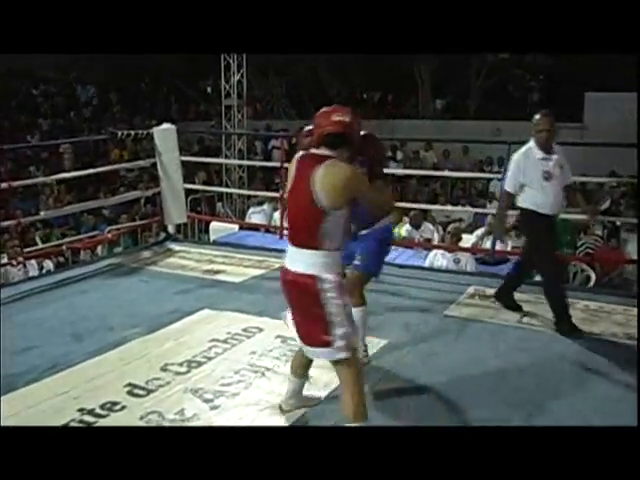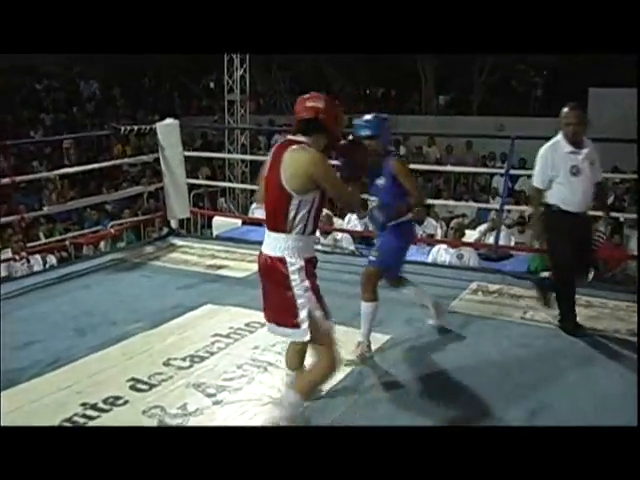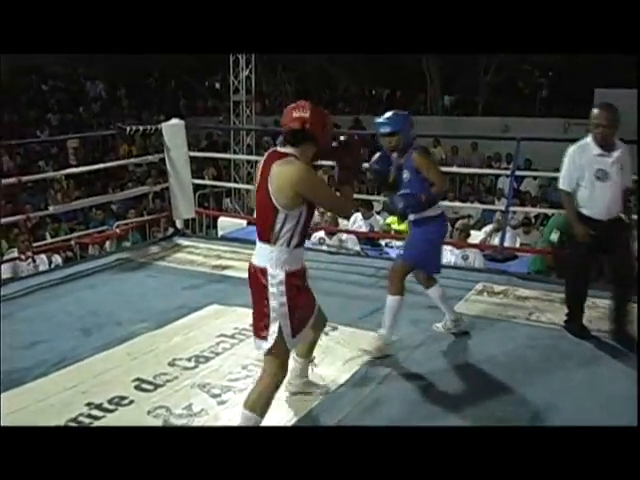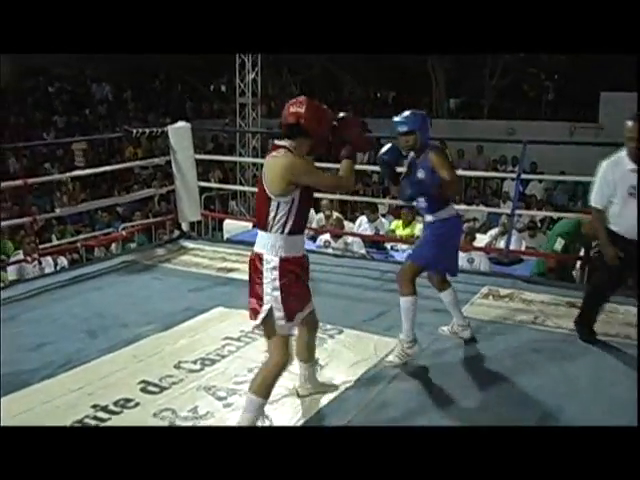
dt=0.2s
person 1, frame 1
left shoulder: (298, 162)
right shoulder: (345, 173)
right elbow: (385, 206)
left hip: (293, 271)
right hip: (321, 278)
left knee: (313, 340)
right knee: (351, 373)
left ankle: (292, 397)
person 1, frame 2
left shoulder: (280, 149)
right shoulder: (311, 159)
left elbow: (261, 197)
right elbow: (351, 203)
right wrist: (354, 172)
left hip: (275, 255)
right hip: (291, 263)
left knee: (302, 330)
right knee: (326, 357)
left ankle: (294, 390)
right ankle: (281, 418)
person 1, frame 3
left shoulder: (270, 159)
right shoulder: (299, 172)
right elbow: (345, 209)
left hip: (274, 265)
right hip: (278, 274)
left knee: (315, 321)
right knee: (274, 369)
left ankle: (298, 379)
person 1, frame 4
left shoulder: (283, 155)
right shoulder: (288, 162)
right elbow: (343, 184)
right wrist: (349, 151)
left hip: (289, 257)
right hip: (276, 262)
left knee: (309, 322)
right knee: (280, 355)
left ankle: (307, 382)
right ankle: (246, 421)
person 2, frame 1
left shoulder: (370, 175)
left wrist: (366, 220)
left hip: (375, 235)
right hip: (356, 234)
left knee: (353, 284)
left ankle: (360, 346)
person 2, frame 2
left shoulder: (394, 163)
right shoulder: (368, 161)
left elbow: (418, 197)
left wrist: (394, 212)
left hip: (397, 228)
right hip: (385, 227)
left knee: (368, 279)
right knee: (392, 278)
left ankle: (364, 342)
right ankle: (433, 306)
person 2, frame 3
left shoulder: (417, 155)
right shoulder: (398, 159)
left elbow: (442, 185)
left wrist: (417, 201)
left hip: (430, 223)
right hip: (418, 222)
left knee: (396, 274)
right knee: (422, 275)
left ankle: (385, 338)
right ankle: (453, 320)
person 2, frame 4
left shoulder: (433, 155)
right shoulder: (413, 158)
left elbow: (454, 186)
right elbow: (400, 191)
left wrist: (427, 190)
right wrist: (388, 171)
left hip: (444, 224)
right hip: (435, 224)
left knee: (405, 275)
right knee: (436, 278)
left ankle: (407, 342)
right ankle: (461, 325)
person 3, frame 1
left shoulder: (559, 155)
right shoulder: (523, 157)
left elbow: (566, 185)
right elbow: (509, 192)
left wrist: (585, 207)
right wrist: (500, 221)
left hip: (550, 218)
right hip: (532, 218)
left knee: (530, 260)
right knee: (551, 267)
left ankle: (505, 293)
right ankle: (563, 320)
person 3, frame 2
left shoulder: (590, 149)
right shoulder: (550, 151)
left elbow: (596, 184)
right elbow: (537, 189)
left wrist: (605, 210)
right wrist: (536, 222)
left hip: (582, 217)
right hip: (558, 218)
left knee: (582, 265)
right knee: (566, 269)
left ankle: (546, 286)
right ankle: (567, 318)
person 3, frame 3
left shoulder: (624, 153)
right shoulder: (578, 152)
left elbow: (624, 190)
right elbow: (566, 193)
left wrist: (628, 219)
right wrist: (575, 225)
left hip: (615, 224)
right hip: (586, 224)
left knee: (626, 276)
right knee: (578, 276)
left ankle: (620, 327)
right ankle: (574, 320)
person 3, frame 4
right shoulder: (611, 167)
right elbow: (597, 210)
right wrist: (605, 246)
left hip: (634, 244)
right hip: (618, 242)
right knee: (599, 288)
right ankle: (584, 323)
